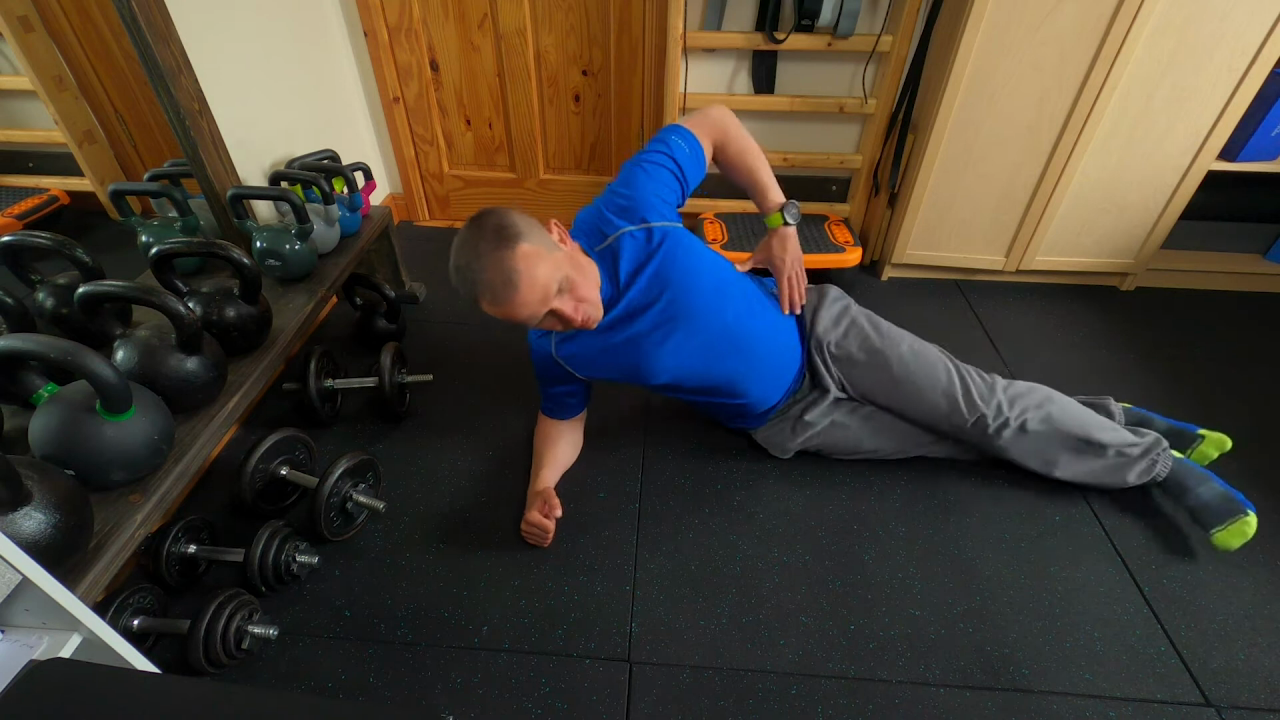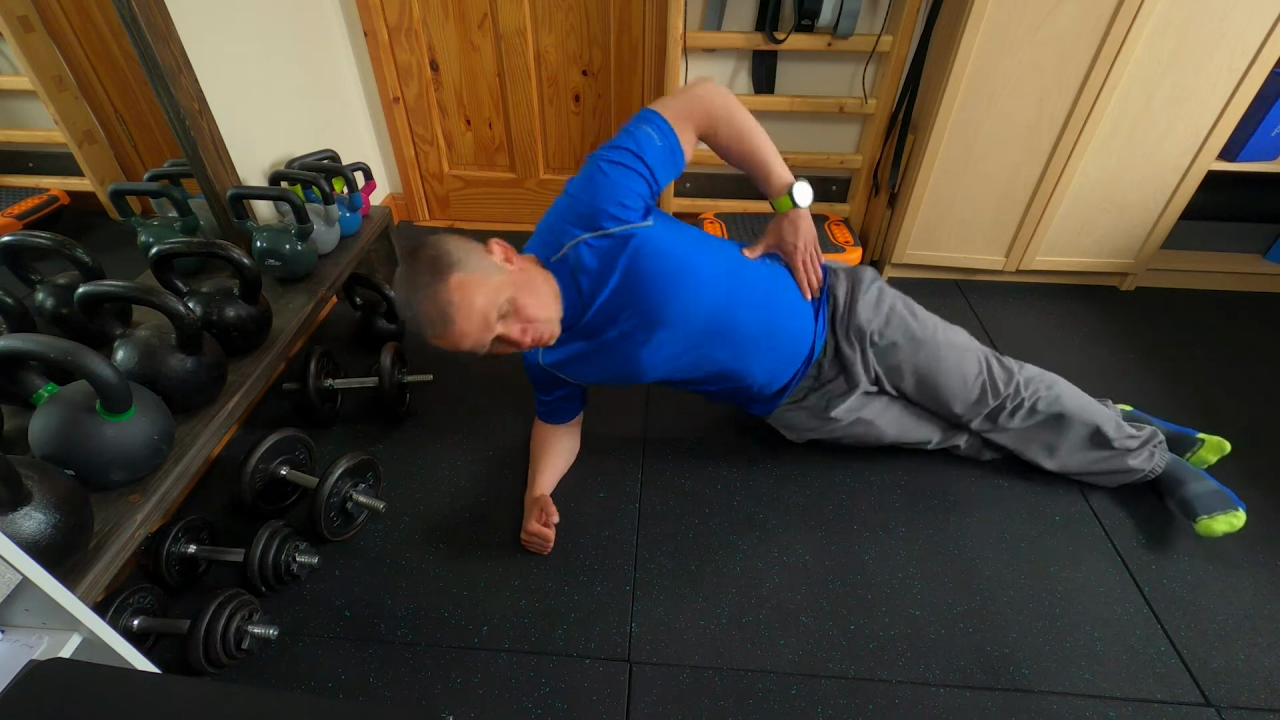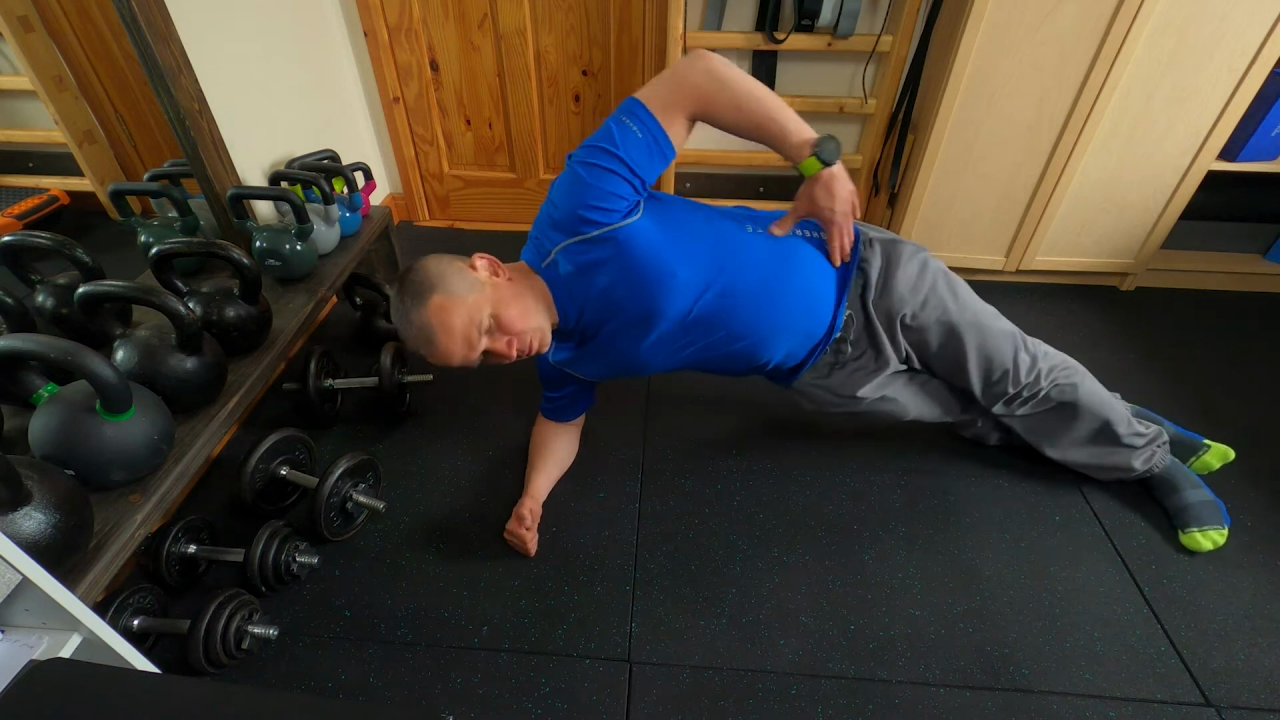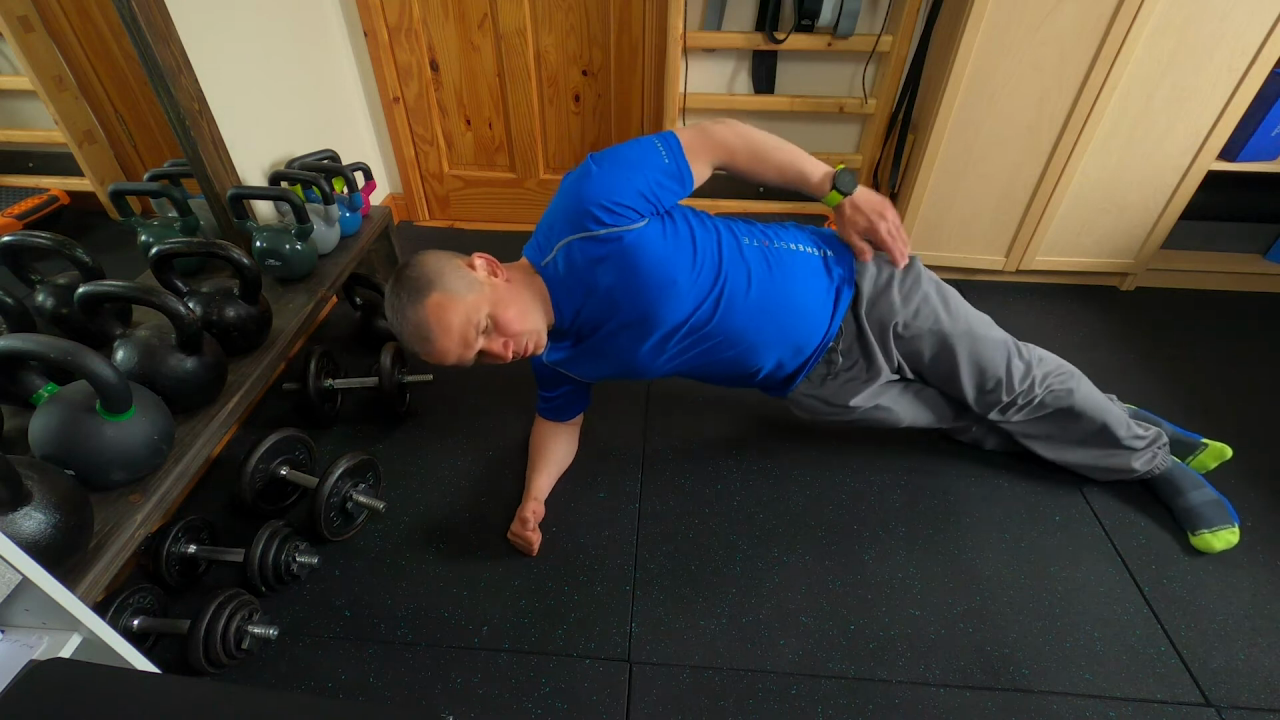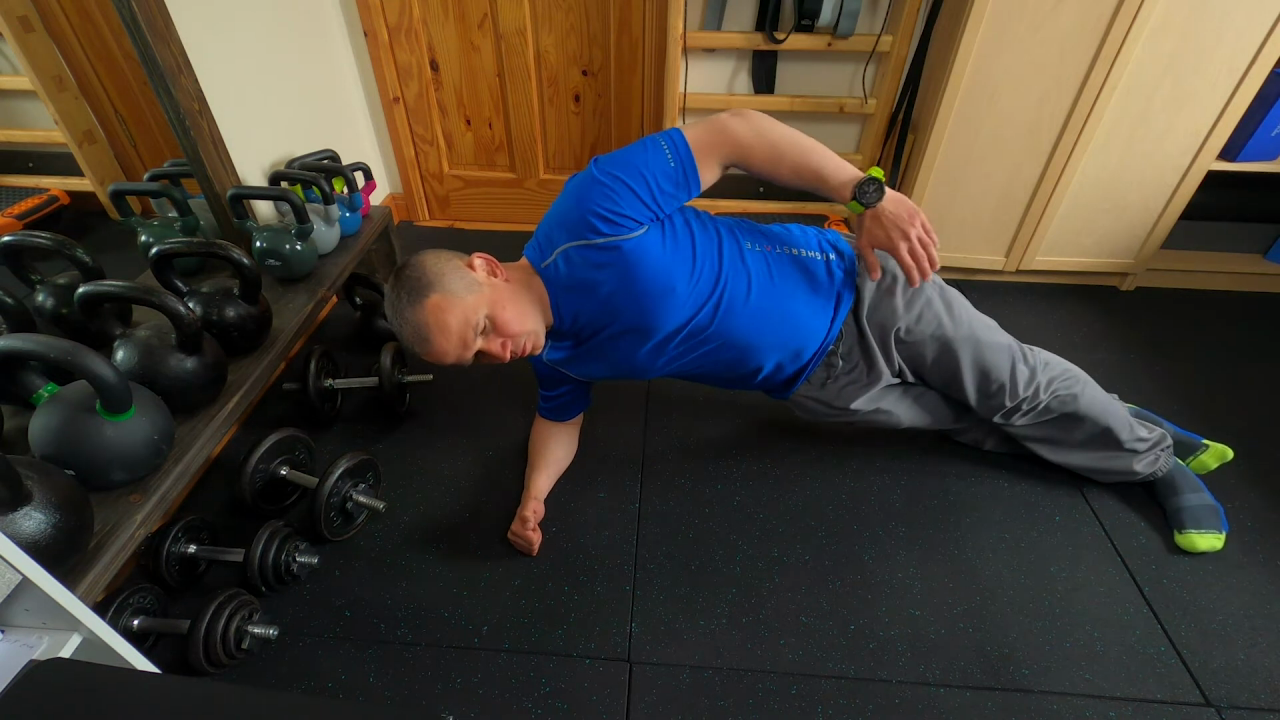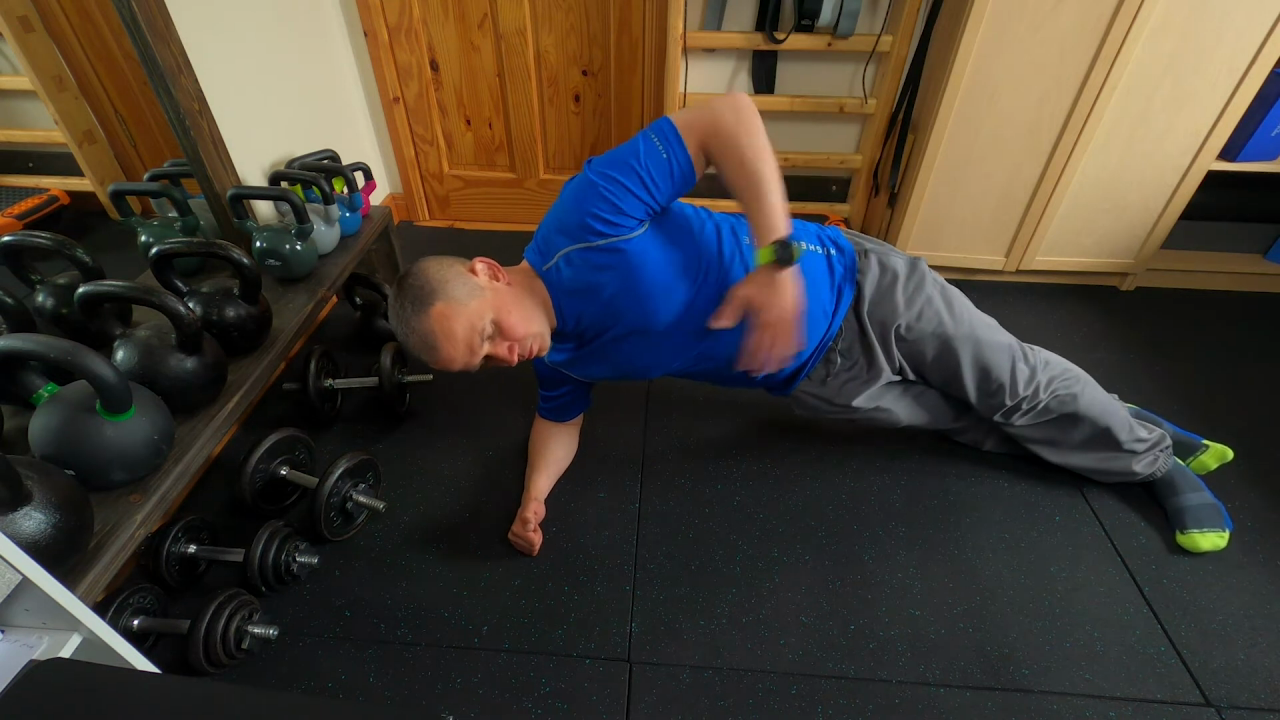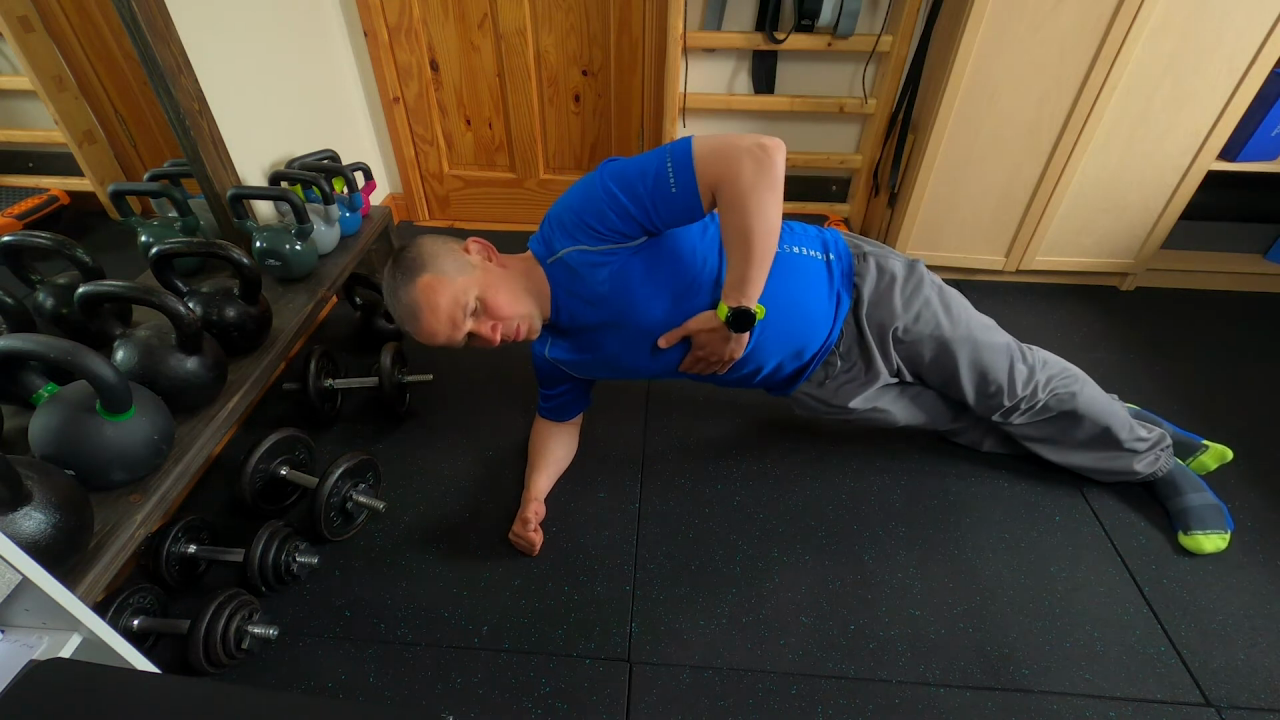
dt=0.4s
person 1, frame 1
left shoulder: (627, 209)
right shoulder: (554, 345)
left elbow: (714, 125)
right elbow: (562, 417)
left wrist: (781, 225)
right wrist: (541, 487)
left hip: (813, 330)
right hip: (782, 419)
left knee: (980, 405)
right knee: (963, 442)
left ankle: (1156, 458)
right ankle: (1117, 430)
person 1, frame 2
left shoulder: (593, 209)
right shoulder: (545, 352)
left elbow: (704, 102)
right elbow: (558, 421)
left wrist: (790, 202)
right wrist: (537, 495)
left hip: (836, 313)
right hip: (800, 402)
left knee: (996, 393)
right knee: (967, 437)
left ankle: (1147, 450)
right ankle: (1127, 443)
person 1, frame 3
left shoulder: (582, 207)
right shoulder: (561, 349)
left elbow: (695, 76)
right elbow: (561, 416)
left wrist: (819, 158)
right wrist: (531, 497)
left hip: (863, 282)
right hip: (827, 369)
left knee: (1021, 378)
right knee: (979, 418)
left ankle: (1149, 449)
right ankle: (1122, 437)
person 1, frame 4
left shoulder: (590, 205)
right shoulder: (556, 352)
left elbow: (715, 140)
right elbow: (558, 417)
left wrist: (844, 188)
right wrist: (532, 497)
left hip: (856, 293)
right hip: (819, 379)
left knee: (1013, 382)
right knee: (973, 422)
left ankle: (1148, 445)
right ankle: (1133, 446)
person 1, frame 5
left shoulder: (594, 208)
right shoulder: (555, 350)
left elbow: (730, 134)
right elbow: (559, 416)
left wrist: (868, 193)
right wrist: (533, 497)
left hip: (860, 295)
right hip: (820, 381)
left knee: (1016, 386)
right knee: (978, 424)
left ankle: (1153, 451)
right ankle: (1109, 435)
person 1, frame 6
left shoulder: (589, 213)
right shoulder: (556, 351)
left elbow: (725, 116)
right elbow: (559, 417)
left wrist: (776, 259)
right wrist: (533, 497)
left hip: (862, 291)
right hip: (822, 375)
left knee: (1016, 385)
right knee: (969, 423)
left ankle: (1151, 451)
right ankle: (1120, 442)
person 1, frame 7
left shoulder: (589, 216)
right shoulder: (554, 347)
left elbow: (756, 157)
right elbow: (559, 417)
left wrist: (737, 314)
right wrist: (533, 496)
left hip: (860, 294)
right hip: (821, 379)
left knee: (1015, 386)
right knee: (976, 428)
left ankle: (1152, 450)
right ankle: (1109, 437)
